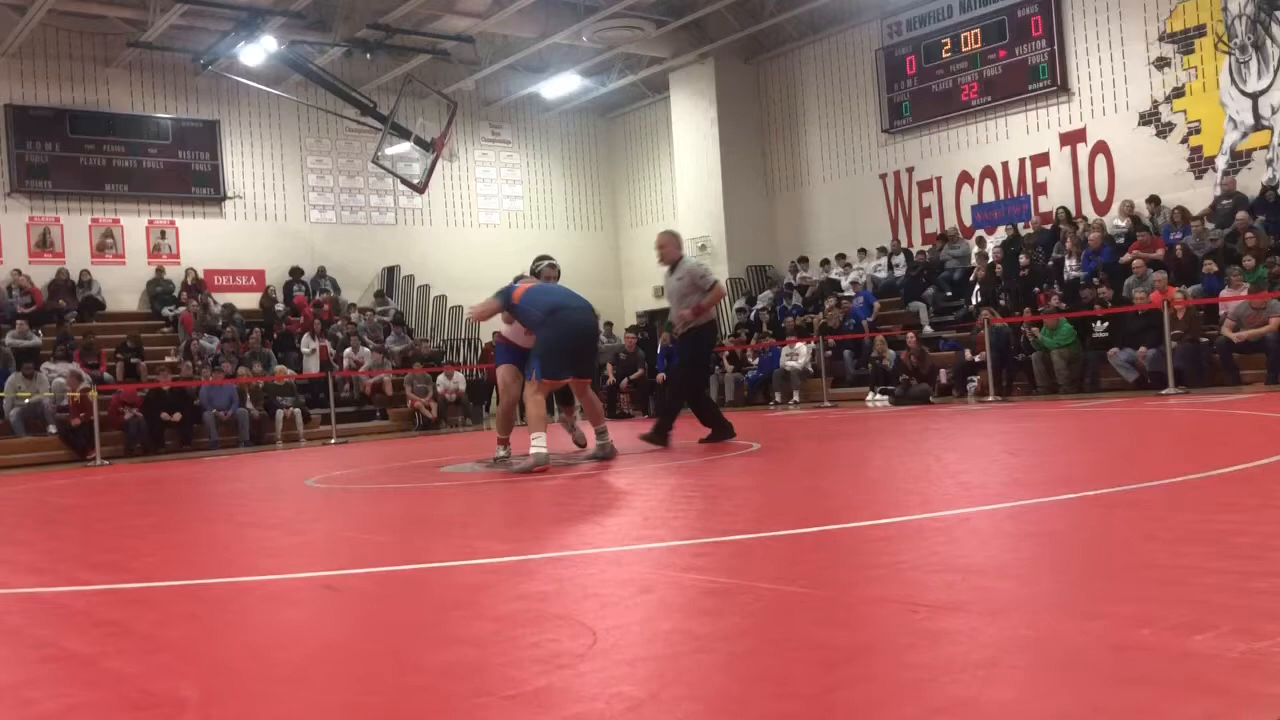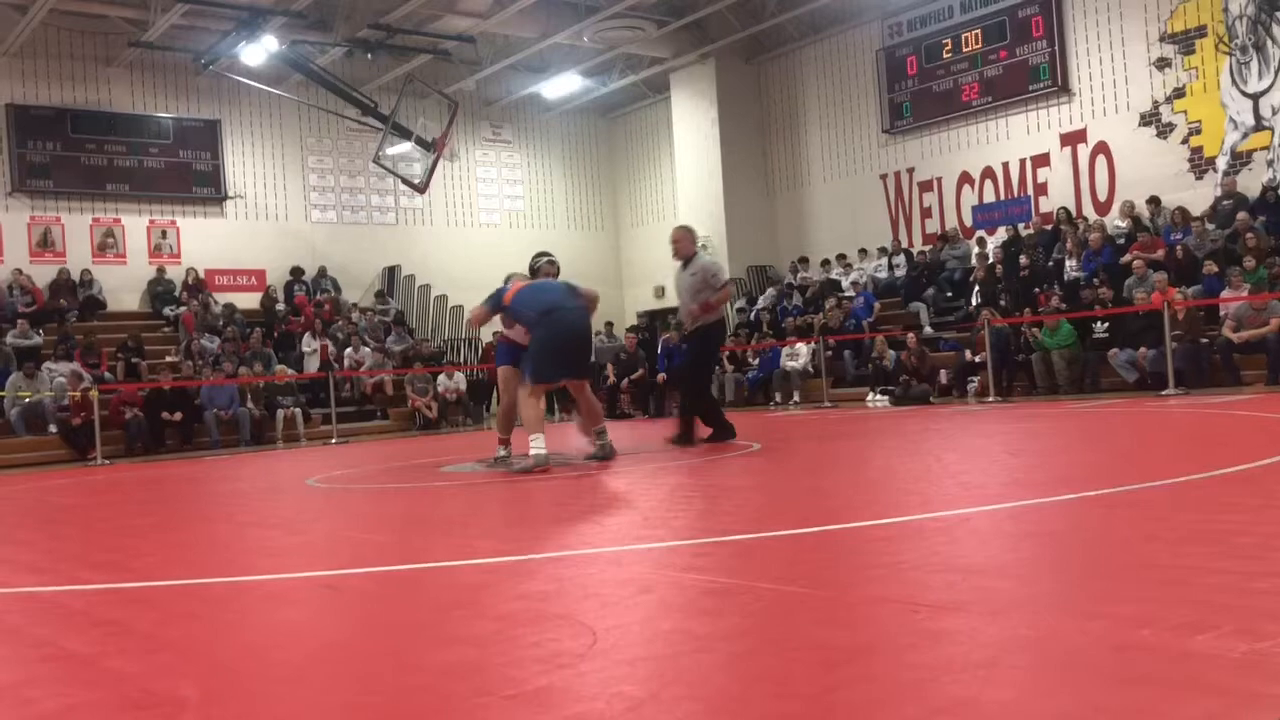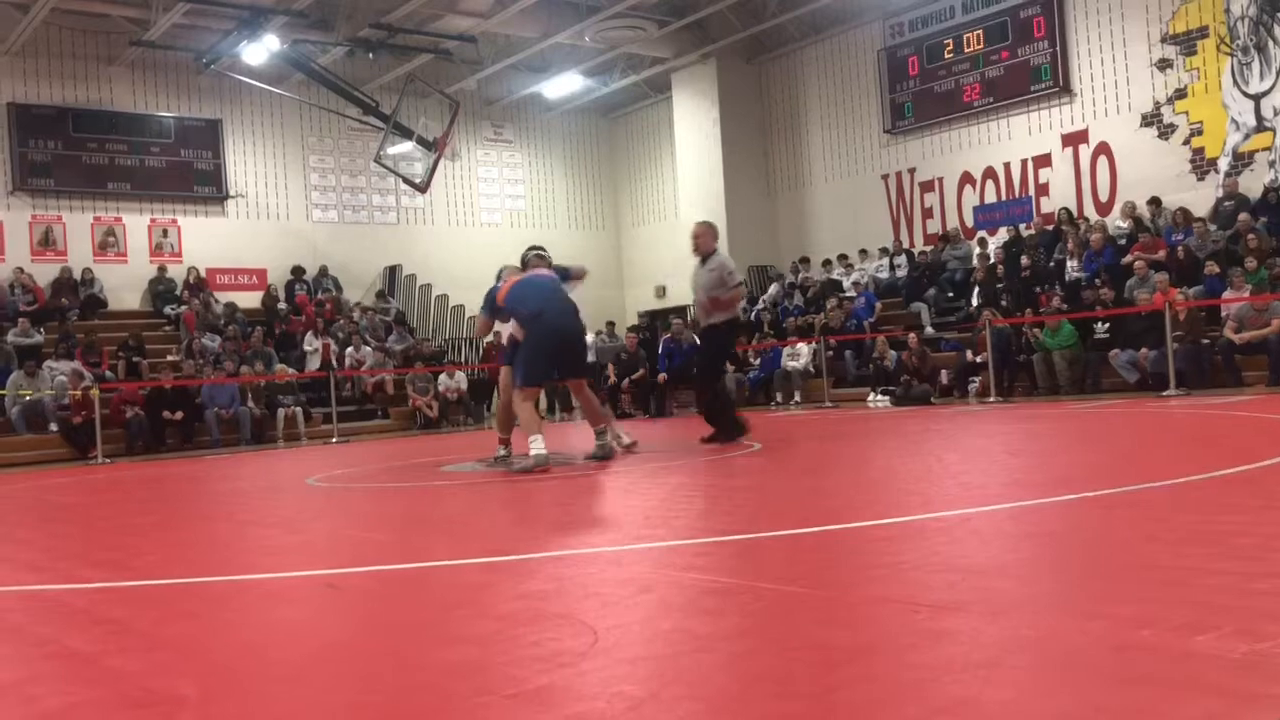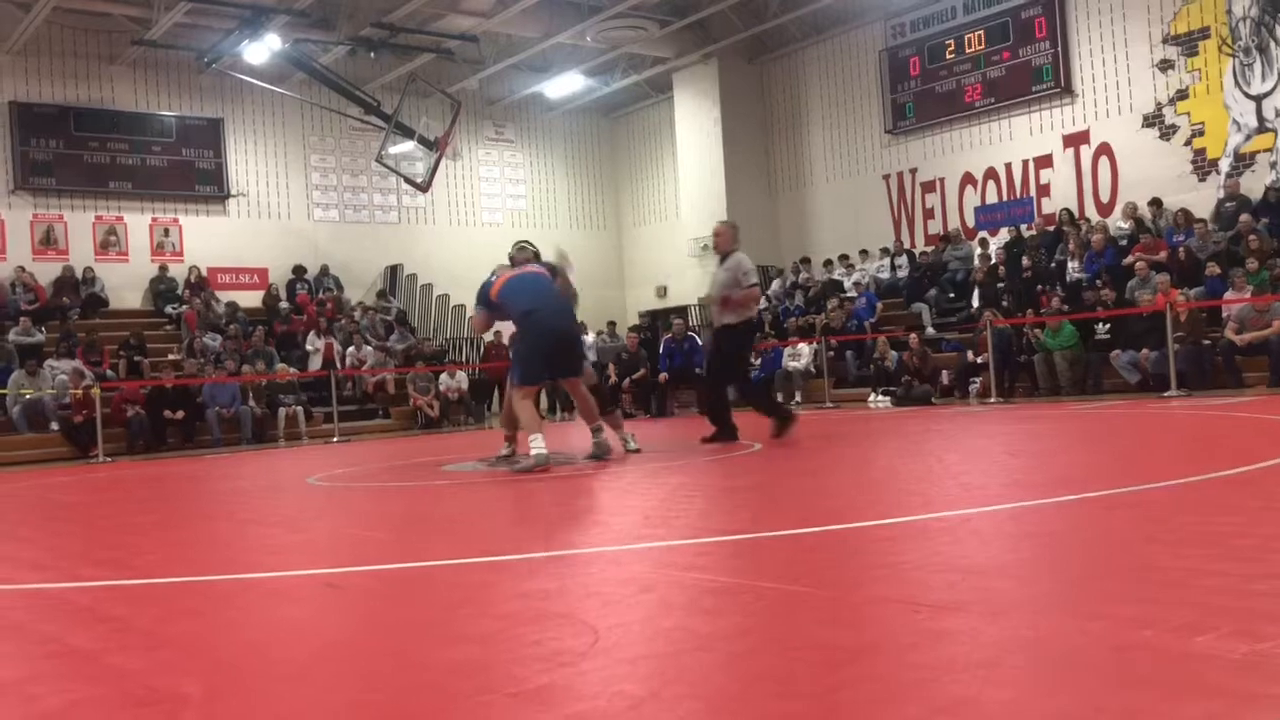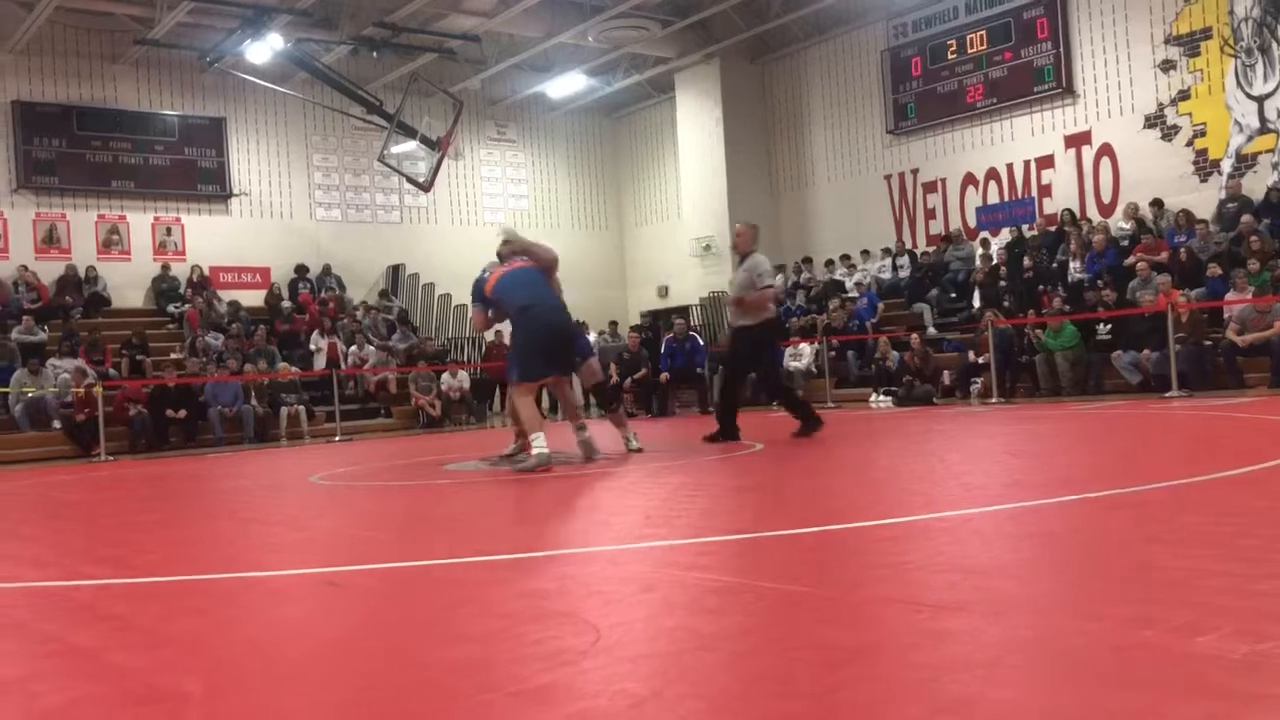
dt=0.1s
person 1, frame 1
left shoulder: (692, 267)
right shoulder: (669, 275)
left elbow: (719, 292)
left wrist: (695, 311)
right wrist: (674, 326)
left hip: (701, 332)
right hip: (687, 334)
left knee: (680, 383)
right knee: (693, 386)
left ankle: (661, 432)
right ankle: (721, 428)
person 1, frame 2
left shoulder: (705, 264)
right shoulder: (682, 270)
left elbow: (728, 291)
left wrist: (703, 308)
right wrist: (683, 322)
left hip: (710, 330)
right hip: (695, 332)
left knee: (692, 381)
right knee: (696, 383)
left ankle: (687, 432)
right ankle: (722, 428)
person 1, frame 3
left shoulder: (722, 262)
right shoulder: (702, 265)
left elbow: (740, 292)
left wrist: (713, 301)
left hip: (722, 329)
right hip: (710, 329)
left knee: (705, 381)
right knee: (705, 381)
left ankle: (732, 425)
right ankle: (729, 426)
person 1, frame 4
left shoulder: (739, 262)
right shoulder: (722, 265)
left elbow: (754, 294)
left wrist: (724, 300)
left hip: (738, 329)
right hip: (724, 330)
left knee: (728, 380)
right knee: (714, 381)
left ankle: (781, 416)
right ankle: (725, 429)
person 1, frame 5
left shoulder: (758, 264)
right shoulder: (741, 265)
left elbow: (768, 295)
left wrist: (738, 301)
left hip: (763, 329)
right hip: (744, 331)
left knee: (770, 382)
right knee: (731, 381)
left ankle: (809, 419)
right ankle: (727, 429)
person 2, frame 1
left shoulder: (512, 290)
right shoulder: (556, 288)
left elbow: (478, 314)
left hip: (558, 324)
right hip: (587, 321)
left knee: (535, 391)
right knee: (582, 388)
left ankle: (538, 454)
right ankle: (605, 444)
person 2, frame 2
left shoulder: (505, 292)
right shoulder: (551, 283)
left elbow: (475, 319)
right elbow: (592, 296)
left wrist: (494, 307)
left hip: (552, 326)
right hip: (579, 322)
left knee: (530, 394)
right knee: (580, 388)
left ankle: (537, 454)
right ankle: (604, 444)
person 2, frame 3
left shoulder: (497, 290)
right shoulder: (547, 272)
left elbow: (481, 330)
right elbow: (581, 272)
left wrist: (498, 315)
left hip: (541, 329)
right hip: (571, 323)
left knee: (522, 397)
right knee: (579, 388)
left ankle: (538, 454)
right ankle: (606, 443)
person 2, frame 4
left shoulder: (489, 285)
right shoulder: (540, 268)
left elbow: (479, 327)
left hip: (535, 326)
right hip: (566, 322)
left knee: (521, 396)
right knee: (575, 386)
left ankle: (538, 452)
right ankle: (601, 441)
person 2, frame 5
left shoulder: (482, 281)
right shoulder: (530, 260)
left elbow: (479, 325)
left hip: (530, 323)
right hip: (561, 318)
left knee: (522, 392)
right knee: (561, 386)
left ankle: (540, 453)
right ankle: (584, 438)
